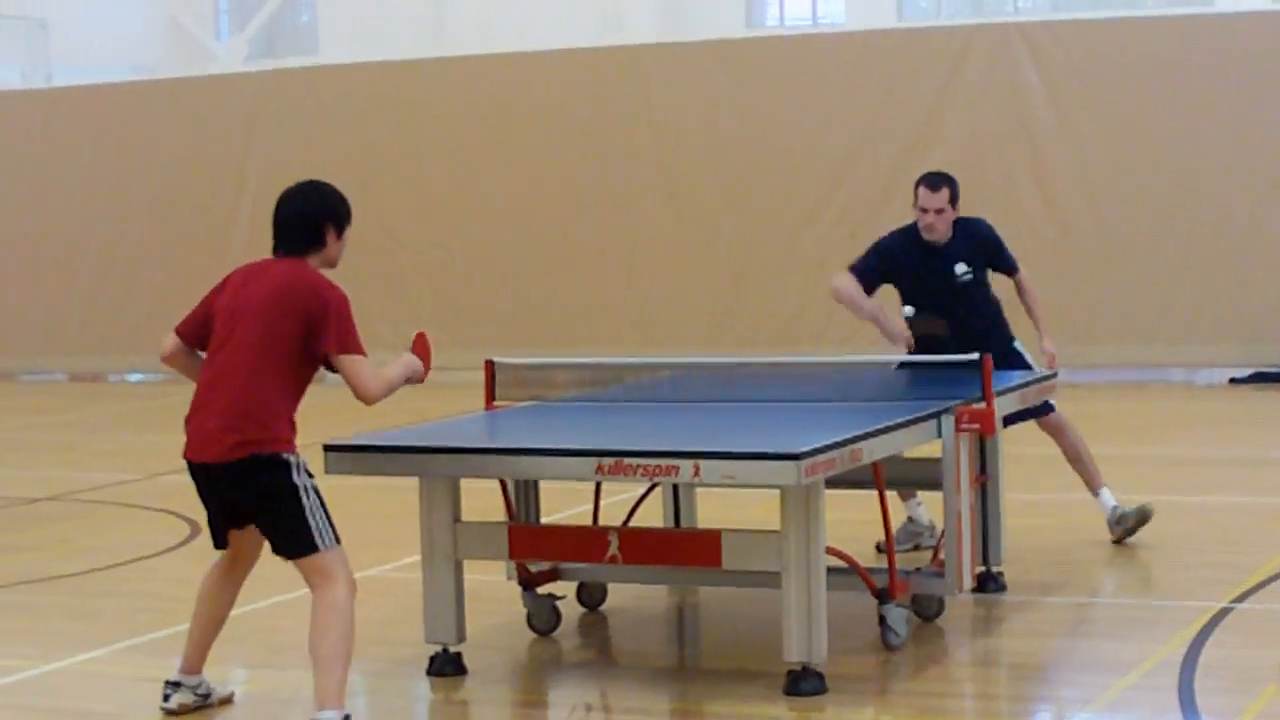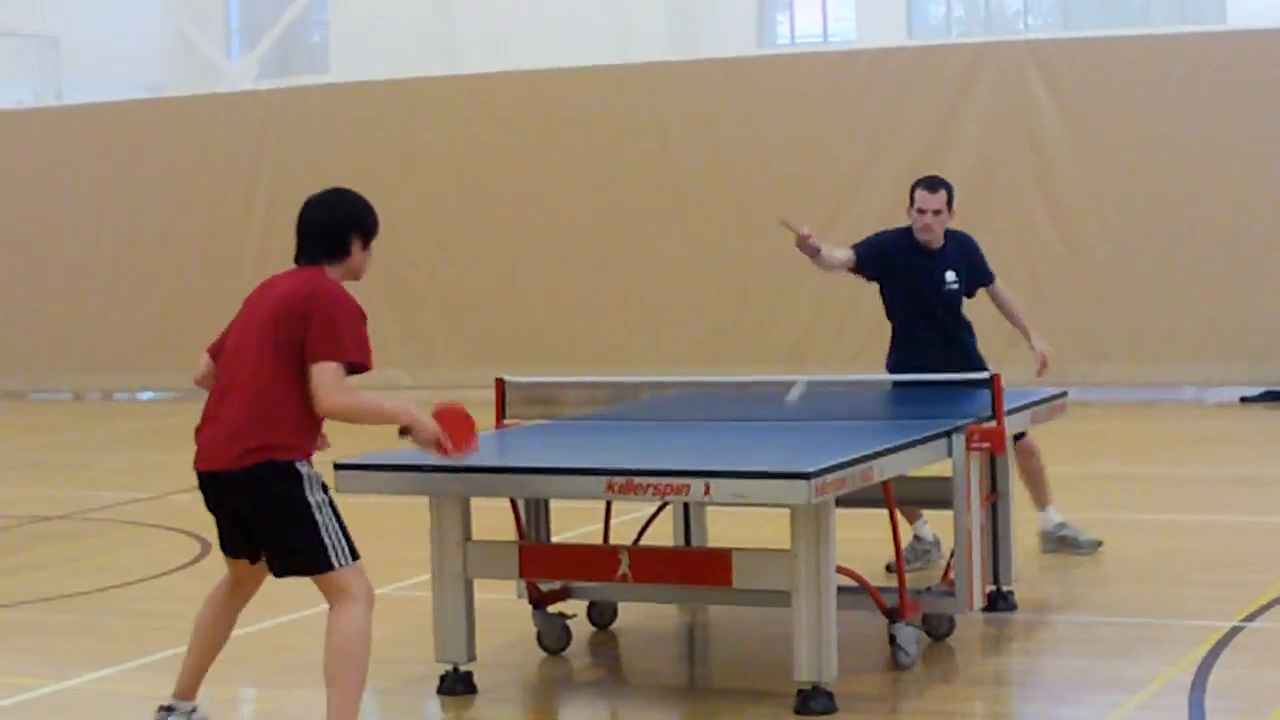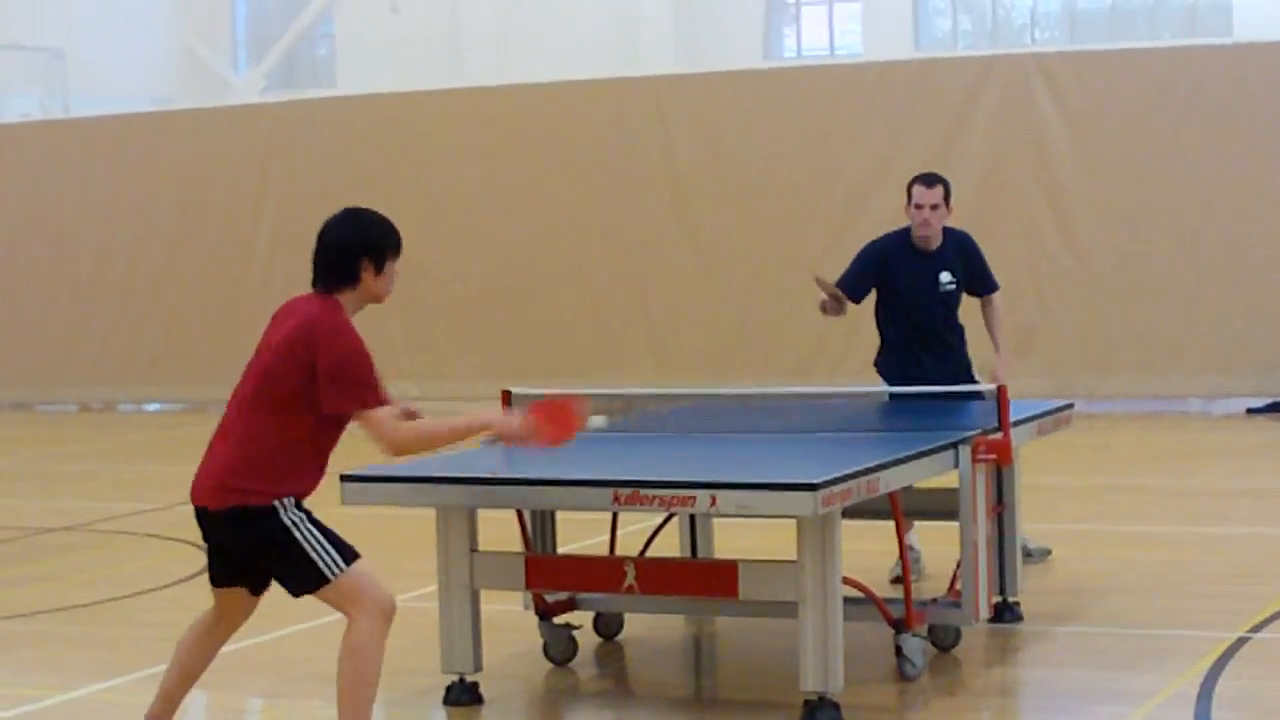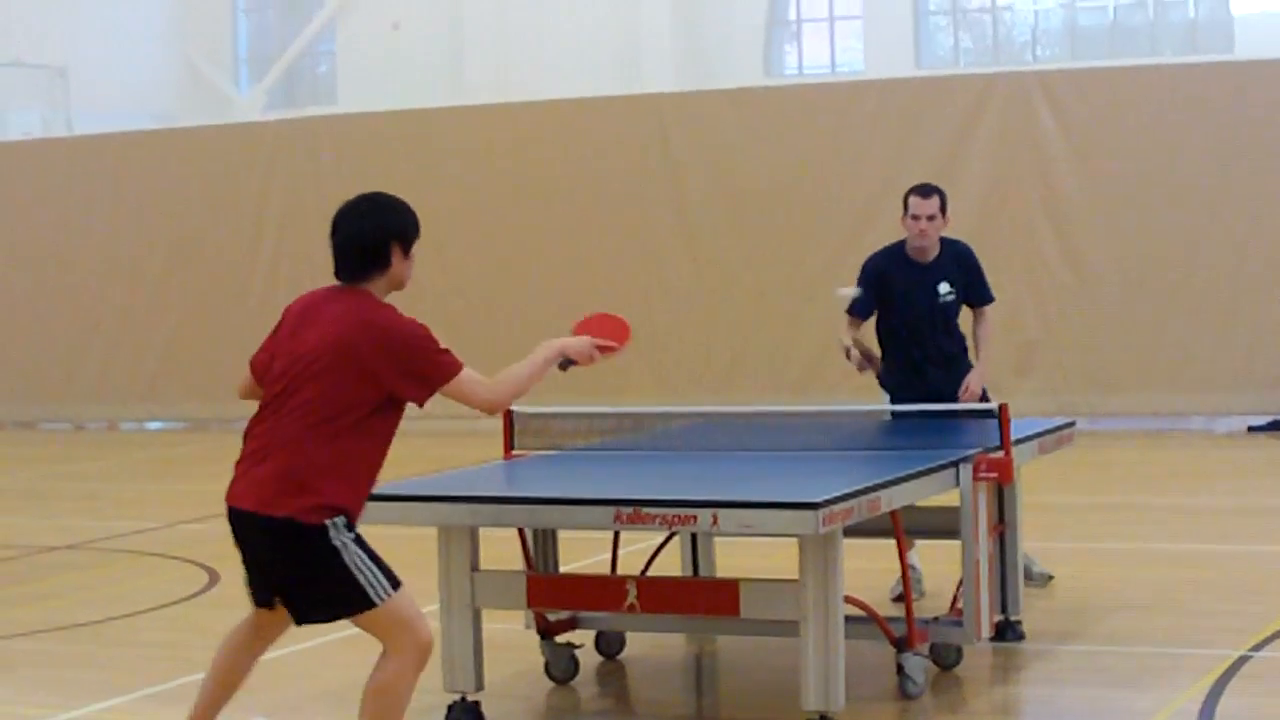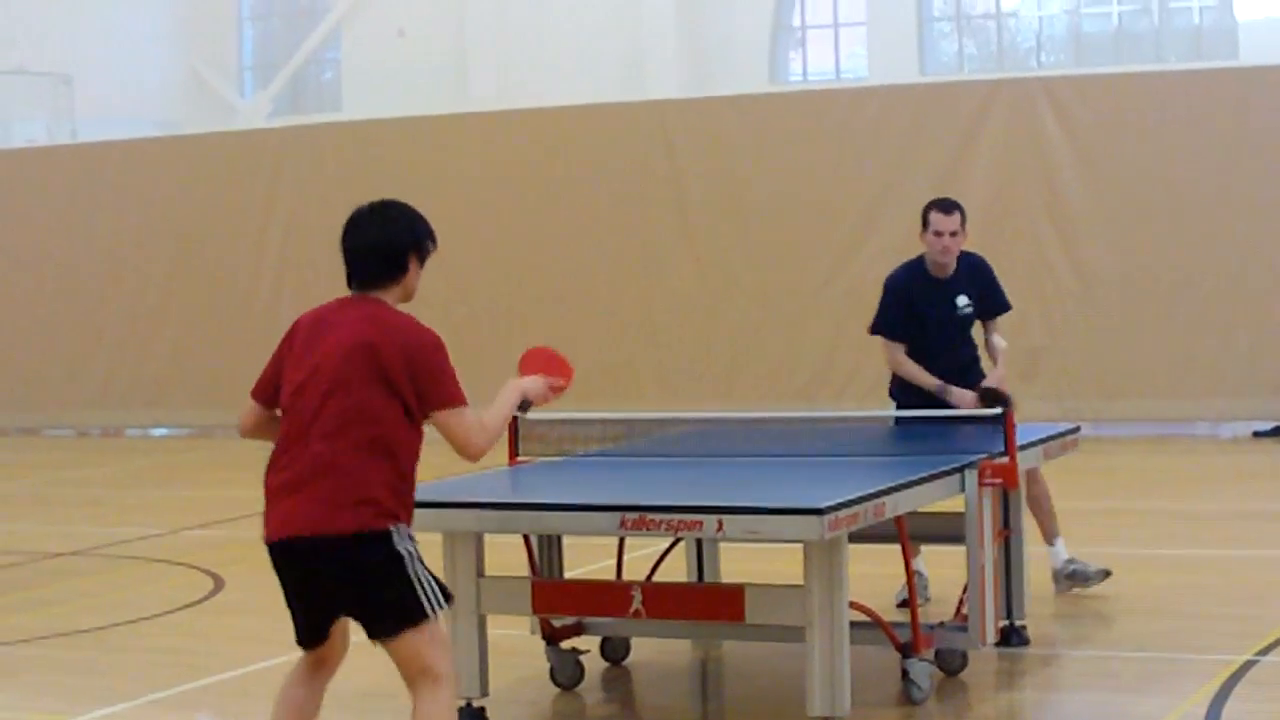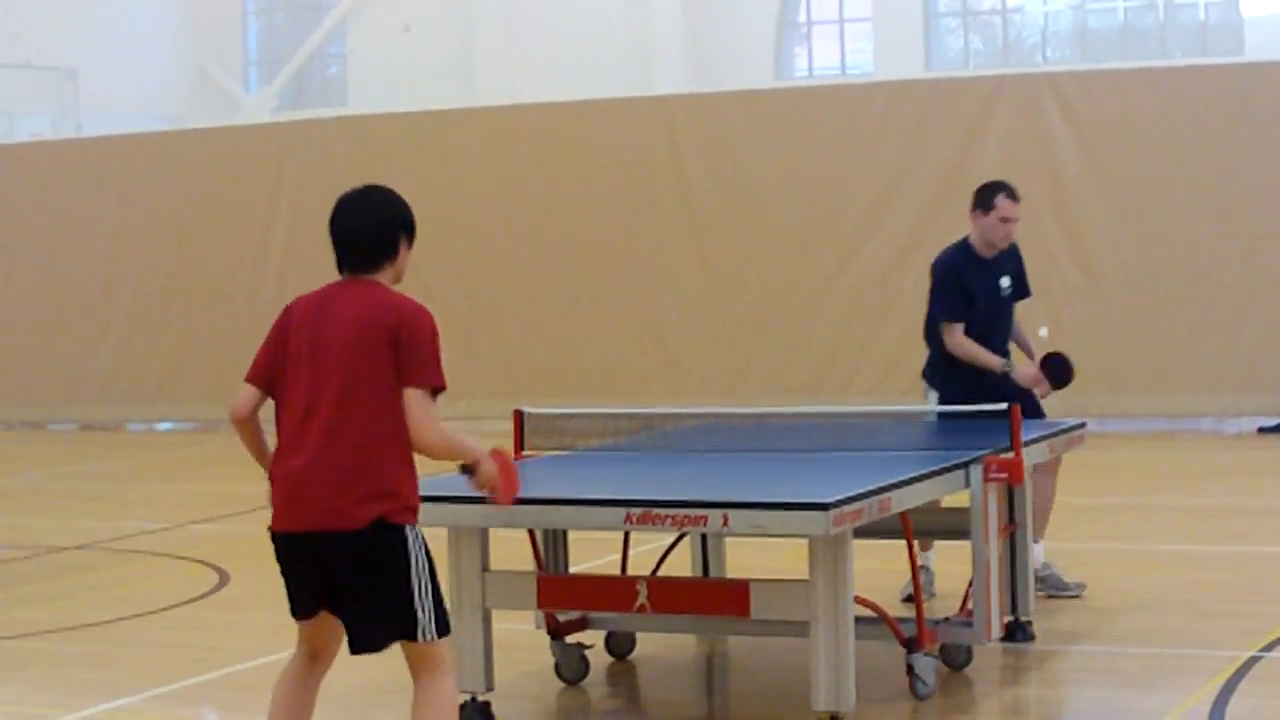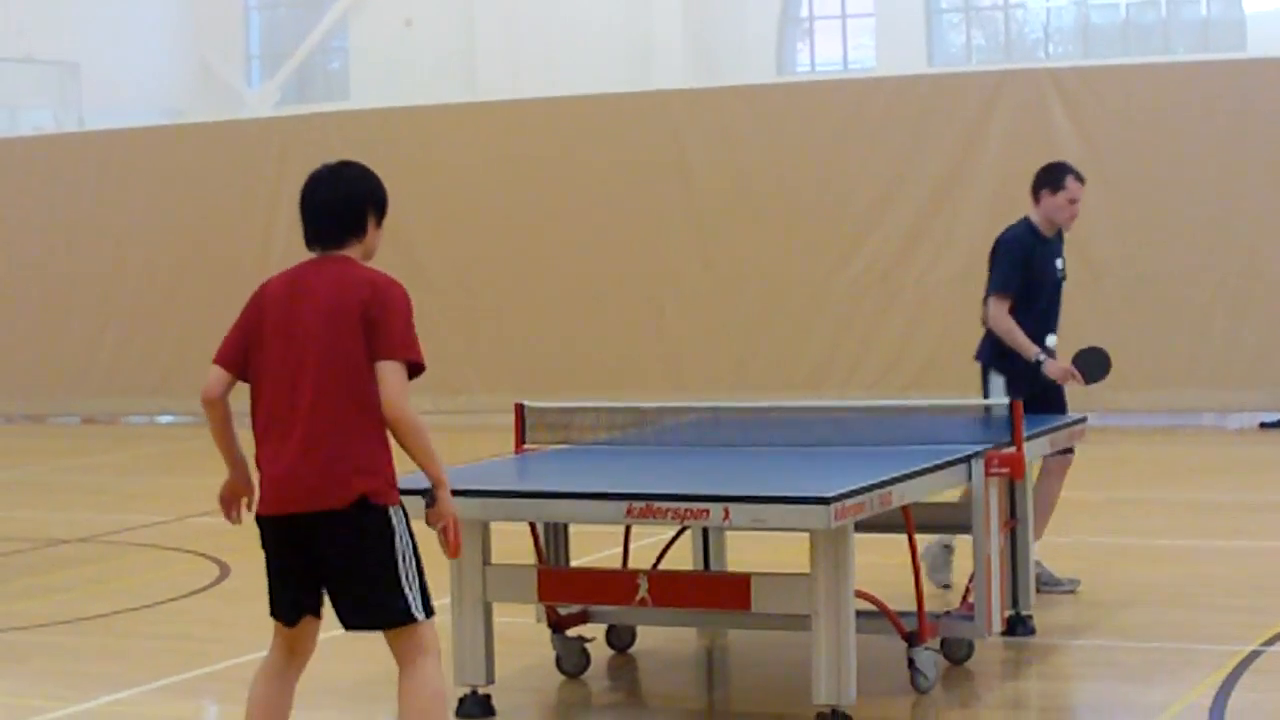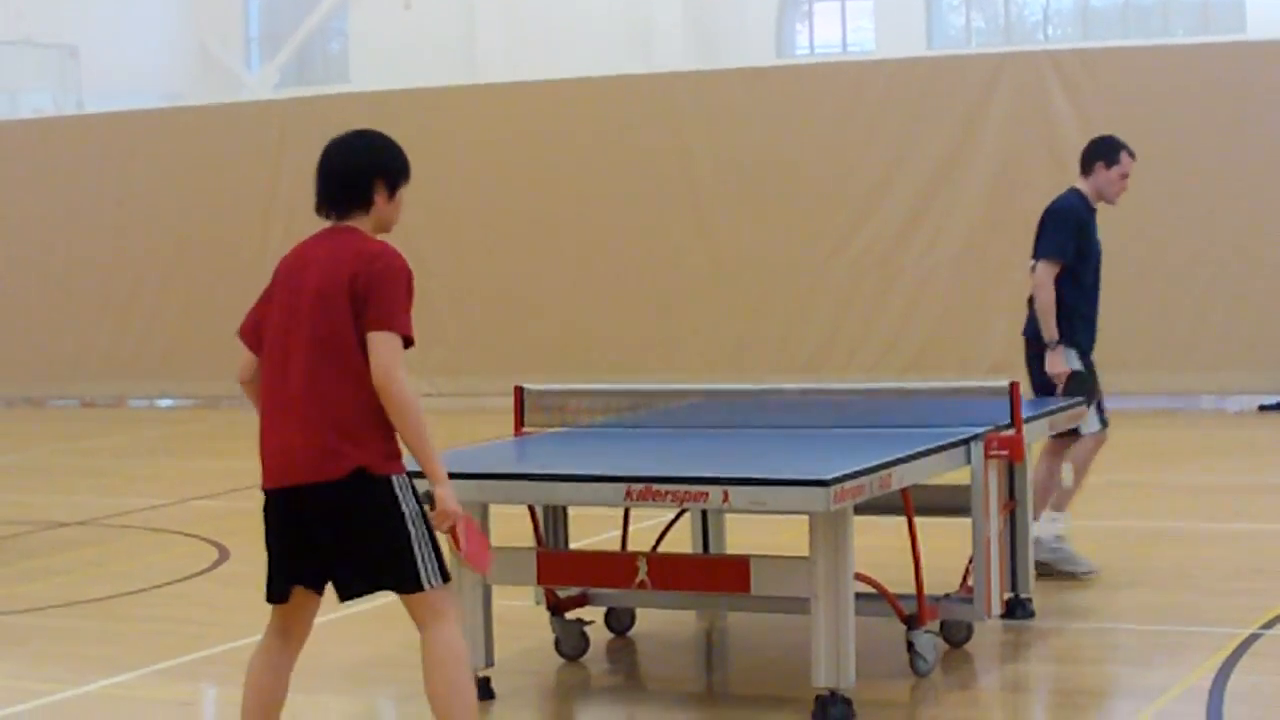
dt=0.2s
person 1, frame 1
left shoulder: (237, 280)
right shoulder: (322, 294)
left elbow: (172, 350)
right elbow: (368, 388)
right wrist: (405, 366)
left hip: (203, 447)
right hip: (259, 451)
left knee: (238, 554)
right knee: (333, 582)
person 1, frame 2
left shoulder: (268, 292)
right shoulder: (333, 301)
left elbow: (207, 374)
right elbow: (332, 400)
right wrist: (409, 415)
left hip: (215, 459)
right hip: (270, 461)
left knee: (242, 577)
right knee: (351, 594)
person 1, frame 3
left shoulder: (295, 313)
right shoulder: (335, 338)
right elbow: (395, 441)
left wrist: (384, 413)
right wrist: (488, 421)
left hip: (216, 491)
right hip: (256, 500)
left knee: (228, 611)
right knee: (372, 607)
person 1, frame 4
left shoulder: (303, 309)
right shoulder: (391, 333)
left elbow: (250, 386)
right elbow: (489, 397)
right wrist: (555, 348)
left hip: (248, 501)
right hip: (304, 516)
left knee: (266, 622)
right knee: (411, 639)
person 1, frame 5
left shoulder: (307, 327)
right shoulder: (411, 339)
left elbow: (251, 421)
right elbow: (472, 443)
right wrist: (518, 388)
left hip: (286, 530)
right hip: (359, 532)
left knee: (321, 658)
right knee: (433, 673)
person 1, frame 6
left shoulder: (297, 313)
right shoulder: (409, 318)
left elbow: (242, 412)
right elbow: (424, 435)
right wrist: (478, 453)
left hip: (295, 516)
right hip: (374, 517)
left knee: (314, 649)
right knee: (433, 665)
person 1, frame 7
left shoulder: (270, 294)
right shoulder: (381, 293)
left elbow: (212, 391)
right elbow: (394, 408)
left wrist: (237, 470)
right wrist: (440, 483)
left hip: (281, 502)
right hip: (357, 499)
left knee: (290, 647)
right knee: (418, 649)
person 1, frame 8
left shoulder: (292, 264)
right shoulder: (381, 263)
left elbow: (249, 372)
right elbow: (387, 378)
right wrist: (439, 477)
left hip: (287, 475)
right hip: (358, 470)
left knee: (286, 626)
right knee: (439, 614)
person 2, frame 1
left shoulder: (978, 234)
right shoulder: (896, 247)
left elbow: (1019, 277)
right elbow: (842, 284)
left wrist: (1043, 335)
right wrist: (881, 319)
left hip: (992, 344)
right hip: (933, 351)
left knee: (1052, 418)
left ankle: (1111, 509)
right ankle: (919, 521)
person 2, frame 2
left shoulder: (963, 246)
right shoulder: (887, 246)
left elbow: (992, 287)
right elbow: (840, 259)
left wrist: (1031, 336)
right wrist: (813, 250)
left hip: (964, 363)
right hip: (911, 372)
left knee: (1022, 441)
left ankle: (1052, 526)
right ankle: (924, 537)
person 2, frame 3
left shoulder: (962, 246)
right shoulder: (883, 252)
left elbow: (989, 299)
right elbow: (842, 300)
left wrist: (1000, 356)
right wrist: (831, 303)
left hip: (954, 370)
right hip: (901, 375)
right ankle: (910, 547)
person 2, frame 4
left shoulder: (961, 257)
right shoulder: (880, 266)
left elbow: (982, 314)
right elbow: (853, 326)
left wrist: (978, 370)
right wrist: (855, 350)
left hip: (958, 381)
right hip: (905, 387)
right ankle: (911, 566)
person 2, frame 5
left shoulder: (976, 269)
right shoulder: (901, 283)
left elbow: (990, 326)
right elbow: (895, 356)
left wrist: (999, 372)
right wrist: (948, 392)
left hip: (976, 388)
right hip: (919, 395)
left knee: (1026, 464)
left ankle: (1062, 562)
right ankle: (917, 573)
person 2, frame 6
left shoulder: (1010, 255)
right shoulder: (949, 265)
right elbow: (953, 340)
left wrist: (1034, 359)
right wrist: (1010, 371)
left hip: (1002, 378)
right hip: (951, 382)
left knee: (1047, 456)
left ankle: (1036, 565)
right ankle: (924, 566)
person 2, frame 7
left shoulder: (1054, 241)
right shoulder: (1014, 243)
right elbow: (995, 314)
left wrist: (1054, 360)
right wrist: (1042, 359)
left hip: (1041, 372)
right hip: (1007, 370)
left knee: (1060, 460)
right ankle: (944, 545)
person 2, frame 8
left shoulder: (1080, 211)
right shoulder: (1067, 212)
right elbow: (1042, 280)
right wrist: (1054, 346)
left hip: (1066, 341)
right hip: (1061, 342)
left knee: (1062, 440)
right knee: (1092, 432)
left ankle: (1036, 538)
right ankle: (1049, 534)
